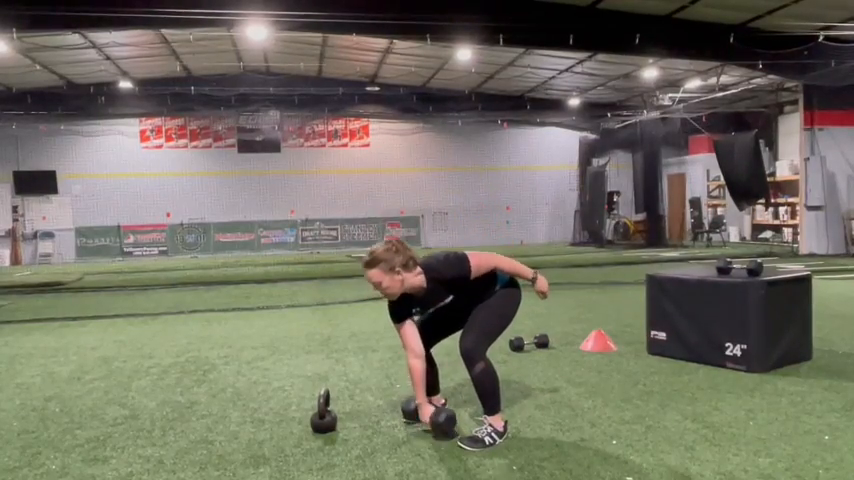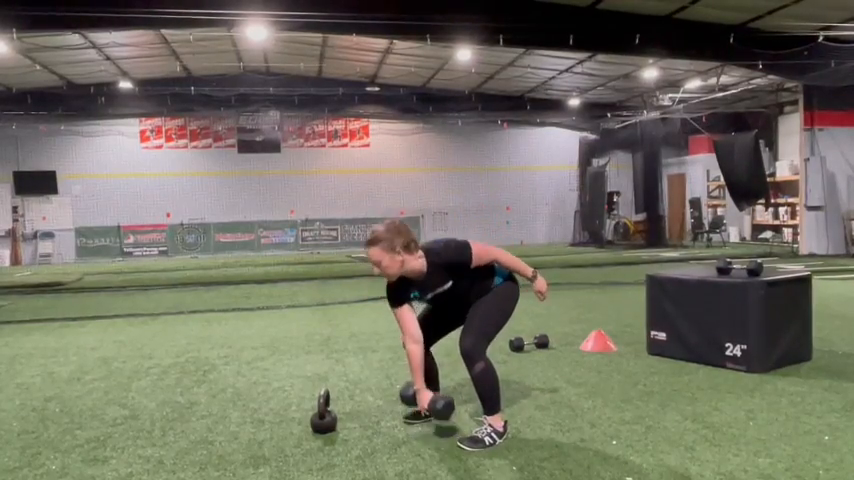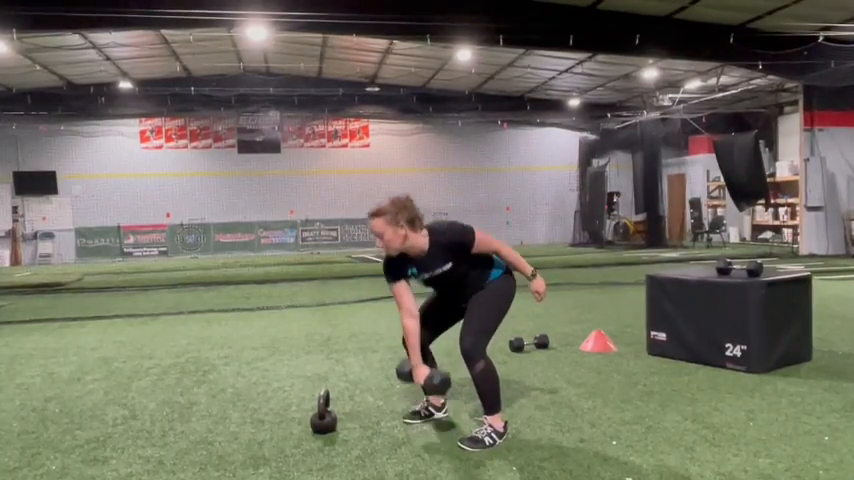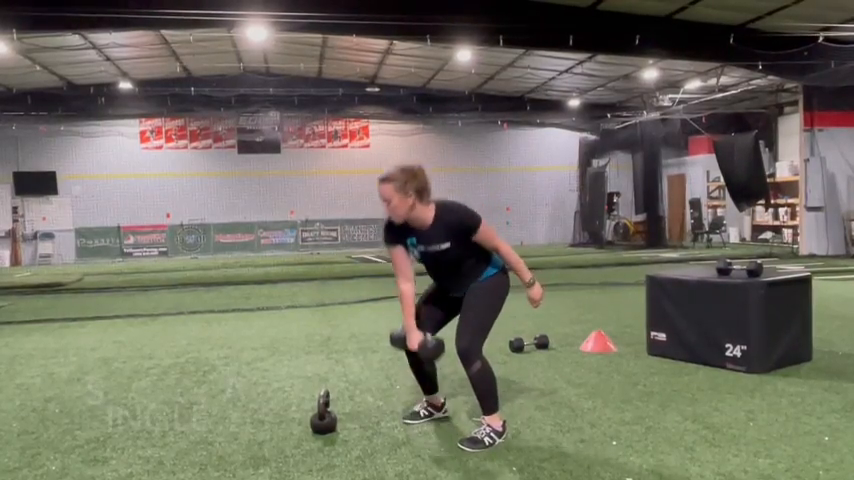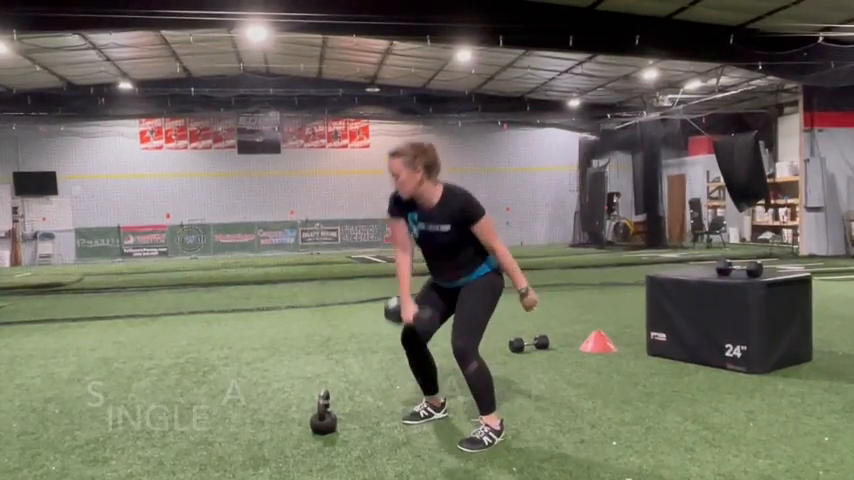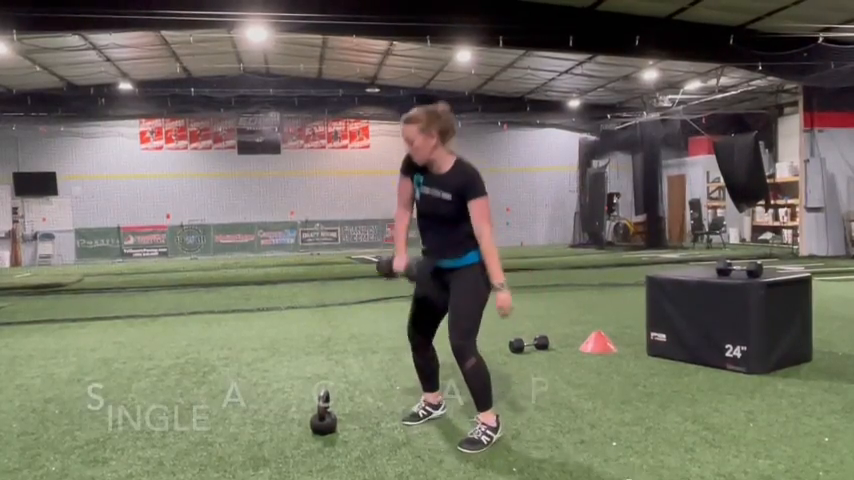
dt=0.1s
person 1, frame 1
left shoulder: (443, 269)
right shoulder: (400, 303)
left elbow: (493, 260)
right elbow: (415, 355)
left wrist: (534, 277)
right wrist: (423, 403)
left hip: (499, 293)
left knee: (470, 347)
right knee: (417, 345)
left ankle: (497, 424)
right ankle: (437, 403)
person 1, frame 2
left shoulder: (444, 254)
right shoulder: (398, 288)
left elbow: (494, 253)
right elbow: (413, 340)
left wrist: (534, 277)
right wrist: (420, 389)
left hip: (497, 289)
left knee: (470, 346)
right knee: (421, 336)
left ankle: (496, 424)
person 1, frame 3
left shoulder: (449, 236)
right shoulder: (395, 262)
left elbow: (496, 246)
right elbow: (409, 314)
left wrist: (532, 275)
right wrist: (418, 365)
left hip: (492, 285)
left knee: (470, 345)
right knee: (413, 346)
left ankle: (497, 425)
right ankle: (435, 403)
person 1, frame 4
left shoulder: (454, 216)
right shoulder: (396, 230)
left elbow: (500, 247)
right elbow: (405, 282)
left wrist: (530, 282)
right wrist: (411, 329)
left hip: (486, 281)
right hip: (448, 287)
left knee: (466, 346)
right knee: (413, 337)
left ankle: (495, 424)
right ankle: (435, 403)
person 1, frame 5
left shoulder: (461, 204)
right shoulder: (399, 204)
left elbow: (495, 247)
right elbow: (403, 253)
left wrist: (523, 288)
right wrist: (407, 300)
left hip: (478, 280)
right hip: (442, 282)
left knee: (463, 346)
right knee: (412, 337)
left ankle: (493, 425)
right ankle: (433, 403)
person 1, frame 6
left shoulder: (466, 176)
right shoulder: (412, 166)
left elbow: (485, 233)
right elbow: (404, 210)
left wrist: (499, 286)
right wrist: (400, 253)
left hip: (470, 267)
right hip: (435, 266)
left knee: (461, 342)
right knee: (418, 333)
left ankle: (489, 421)
right ankle: (432, 401)
